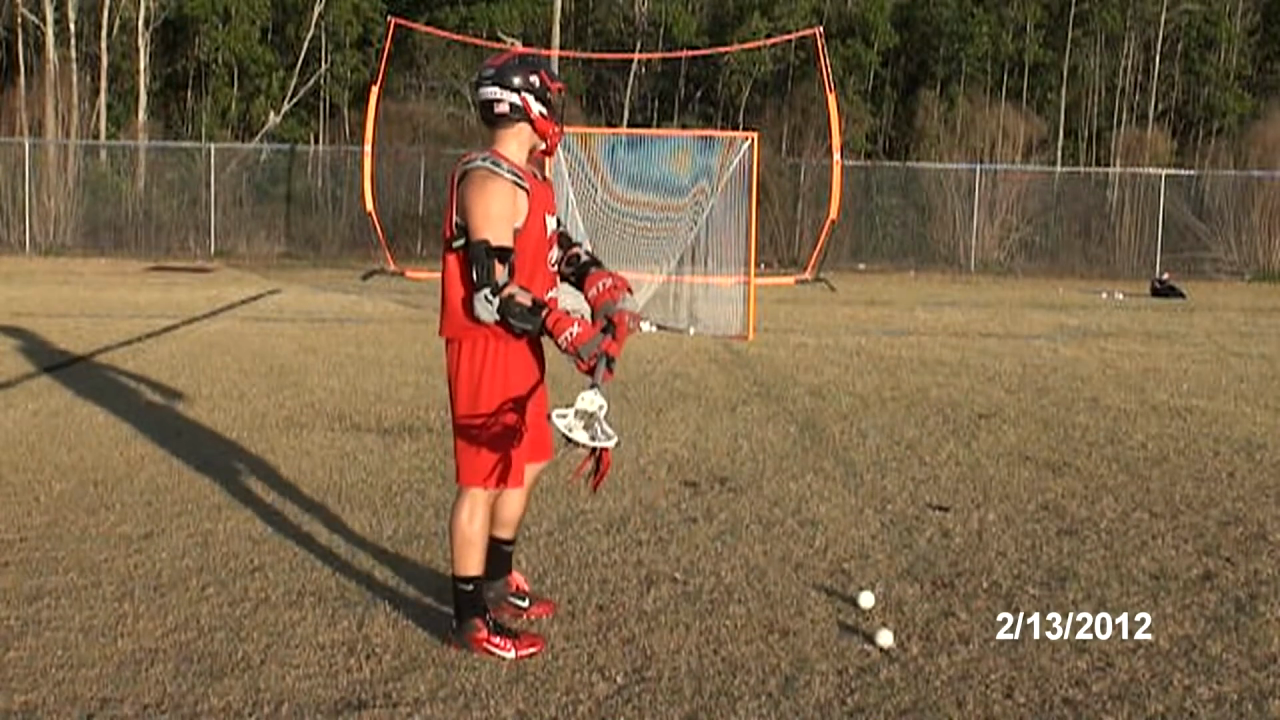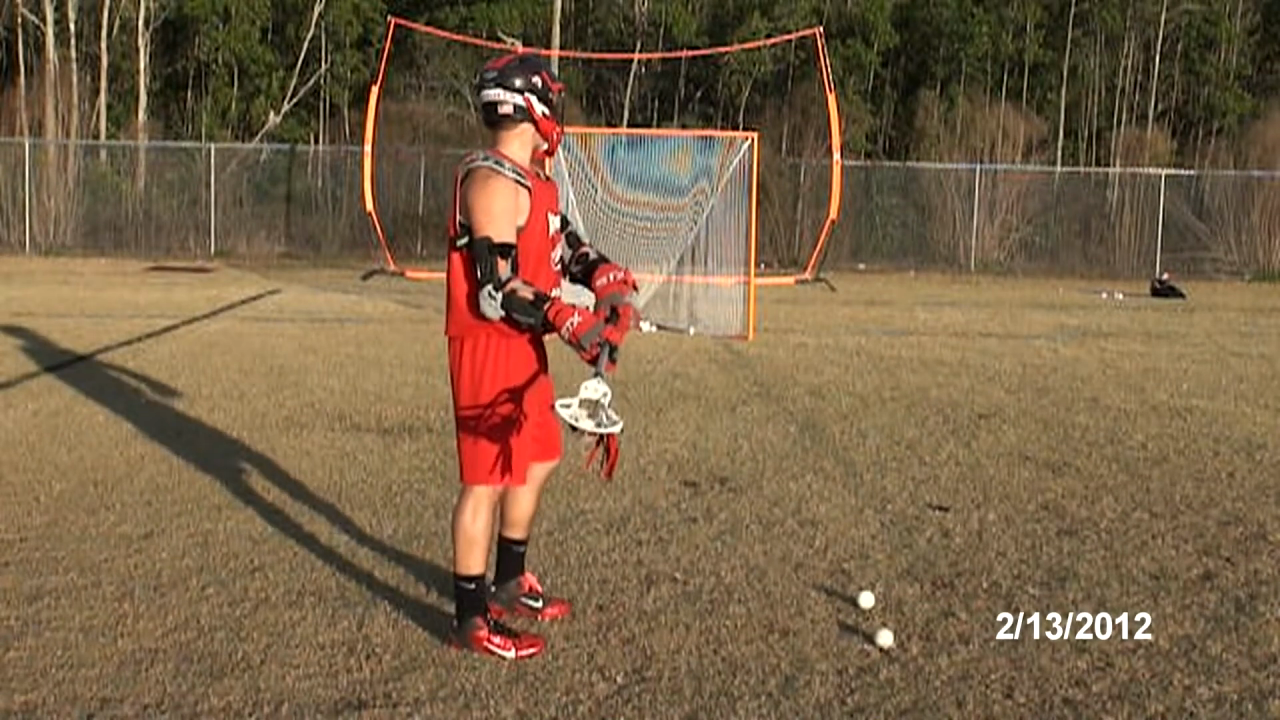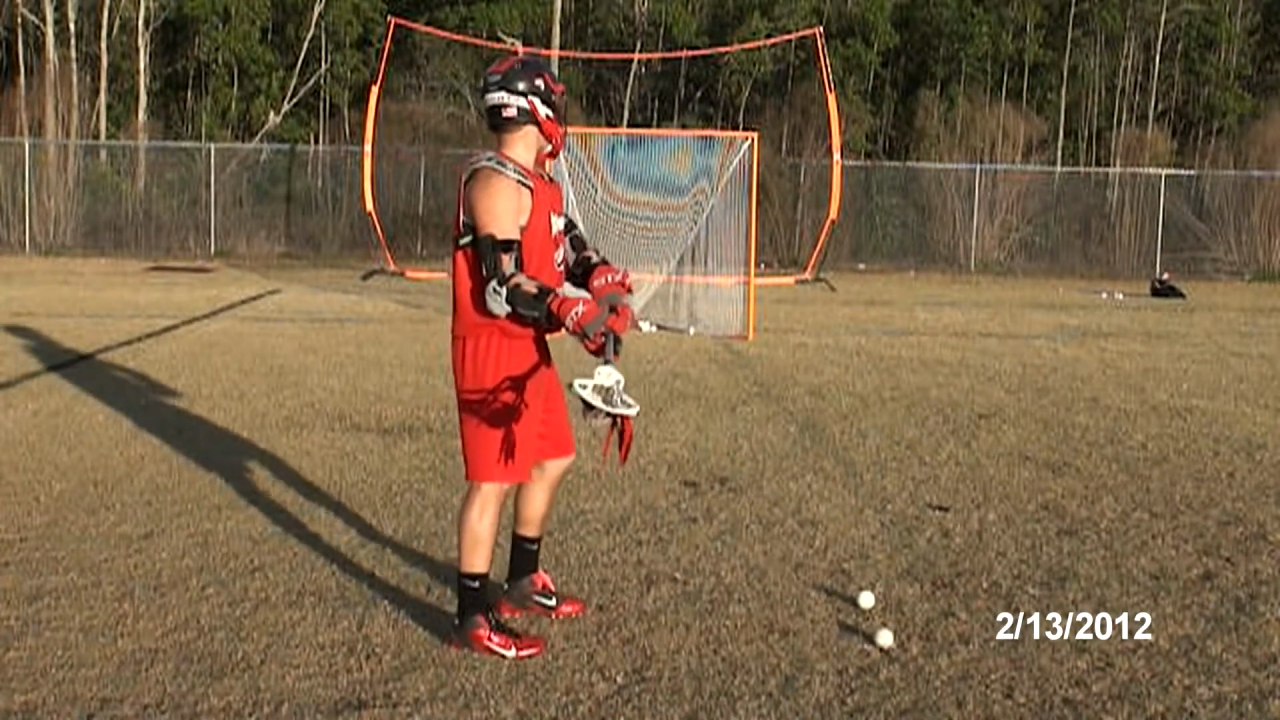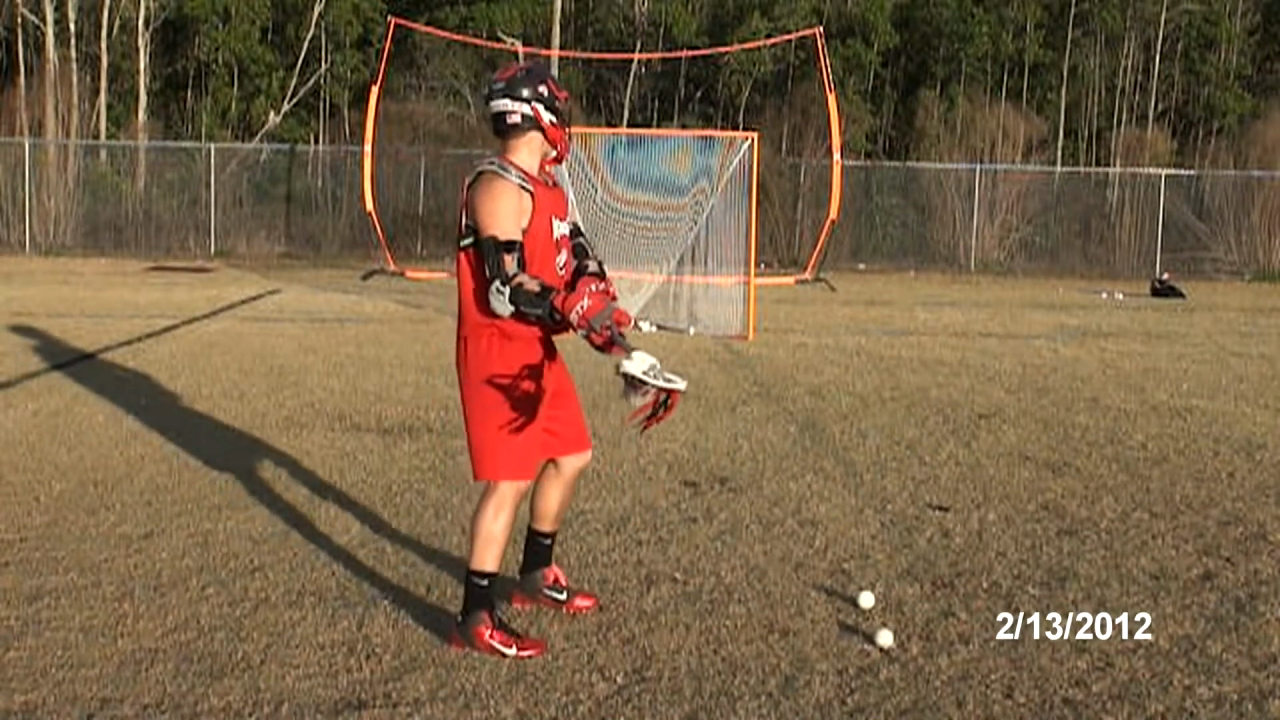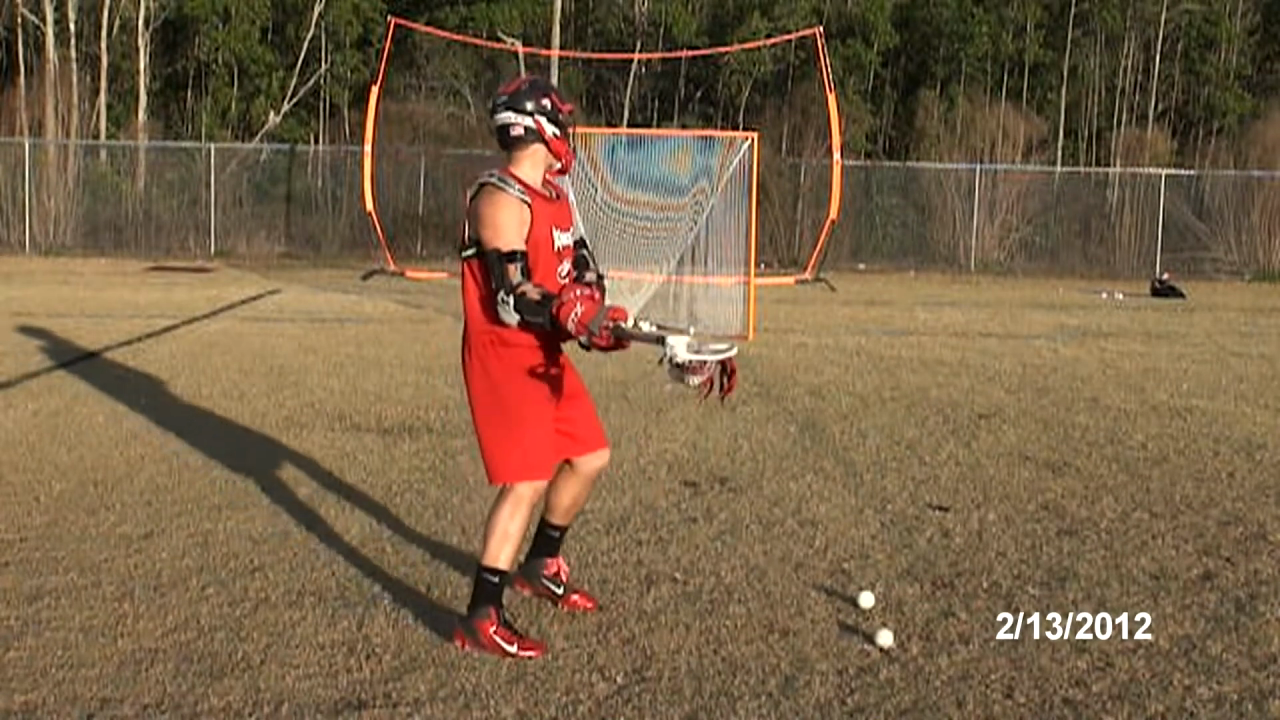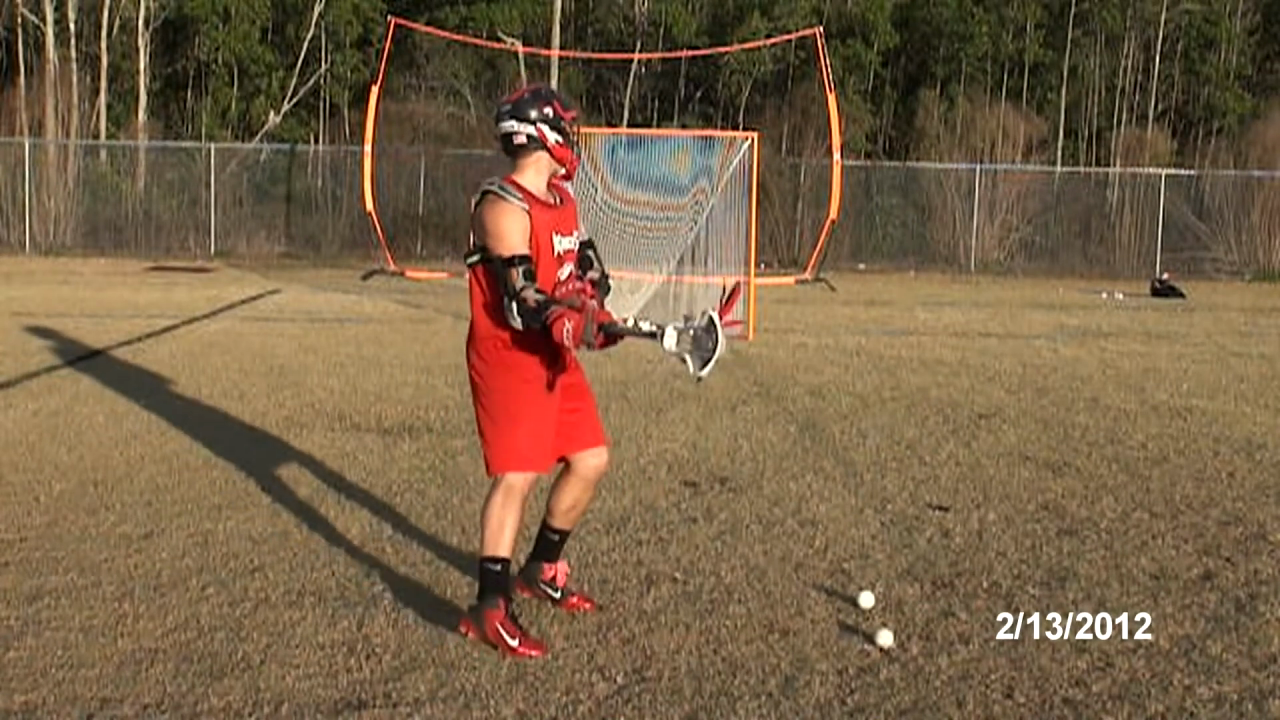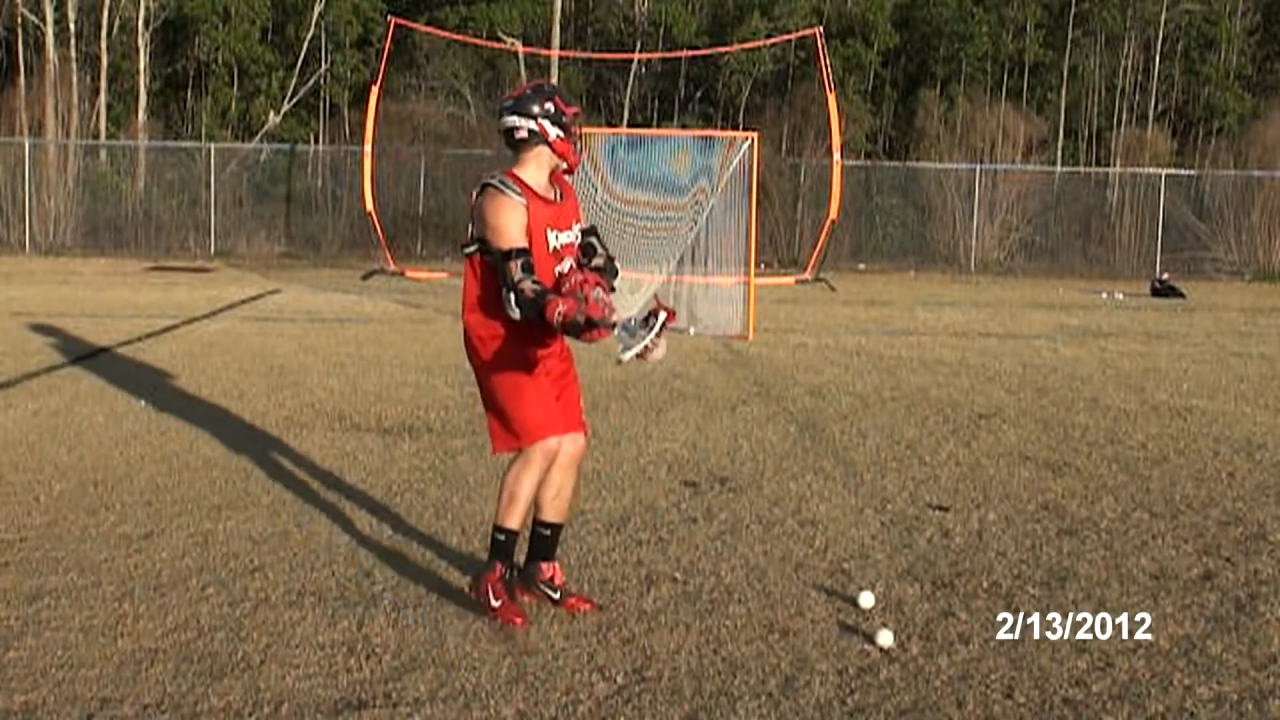
dt=0.4s
person 1, frame 1
left shoulder: (528, 176)
right shoulder: (490, 183)
left elbow: (554, 245)
right elbow: (492, 294)
left wrist: (600, 282)
right wrist: (564, 328)
left hip: (518, 348)
right hip: (486, 349)
left knee: (525, 465)
right knee: (483, 480)
left ankle: (496, 581)
right ankle: (470, 618)
person 1, frame 2
left shoulder: (532, 178)
right shoulder: (493, 182)
left elbow: (564, 243)
right elbow: (496, 291)
left wrist: (607, 277)
right wrist: (566, 319)
left hip: (523, 347)
right hip: (488, 348)
left knee: (535, 464)
right knee: (488, 479)
left ankle: (509, 583)
right ankle: (471, 617)
person 1, frame 3
left shoulder: (538, 179)
right shoulder: (496, 183)
left elbow: (570, 244)
right elbow: (501, 286)
left wrist: (605, 280)
right wrist: (569, 311)
left hip: (528, 347)
right hip: (493, 349)
left knee: (551, 461)
right knee: (494, 478)
left ankle: (523, 583)
right ankle: (473, 617)
person 1, frame 4
left shoulder: (547, 184)
right shoulder: (499, 187)
left elbow: (575, 251)
right elbow: (506, 287)
left wrist: (595, 289)
right wrist: (574, 309)
left hip: (538, 348)
right hip: (501, 352)
left knee: (568, 459)
right knee: (511, 479)
left ankle: (537, 575)
right ankle: (478, 618)
person 1, frame 5
left shoulder: (554, 195)
right shoulder: (500, 200)
left elbow: (582, 264)
right elbow: (512, 297)
left wrist: (589, 297)
right wrist: (567, 313)
left hip: (544, 353)
right hip: (503, 355)
left knee: (589, 457)
right knee: (525, 481)
left ankle: (542, 565)
right ankle: (482, 617)
person 1, frame 6
left shoulder: (562, 199)
right shoulder: (503, 207)
left elbow: (590, 265)
right elbow: (518, 299)
left wrist: (585, 292)
right wrist: (560, 321)
left hip: (553, 353)
right hip: (507, 354)
left knee: (590, 459)
right knee: (518, 472)
left ankle: (542, 570)
right ankle: (490, 607)
person 1, frame 7
left shoulder: (564, 193)
right shoulder: (502, 201)
left elbow: (597, 257)
right elbow: (517, 292)
left wrist: (592, 282)
right wrist: (561, 312)
left hip: (547, 340)
right hip: (501, 341)
left knee: (571, 447)
right knee: (545, 443)
left ankle: (540, 570)
right ankle: (496, 569)
